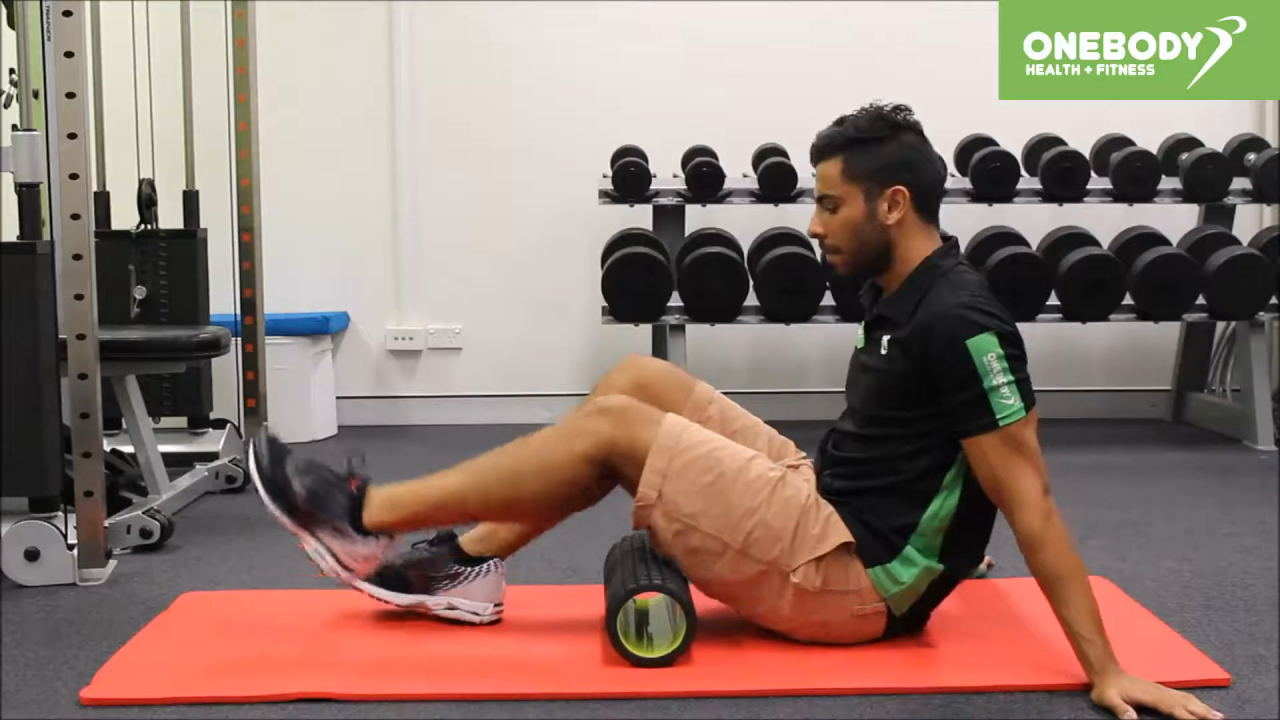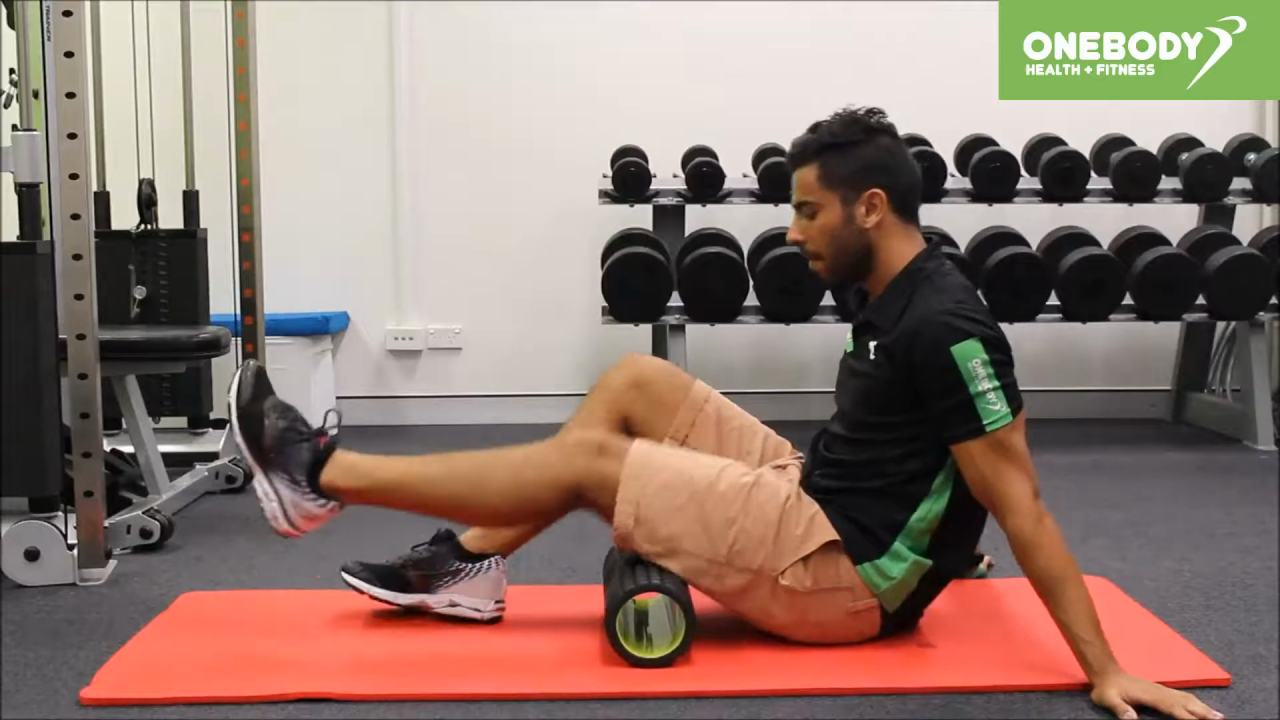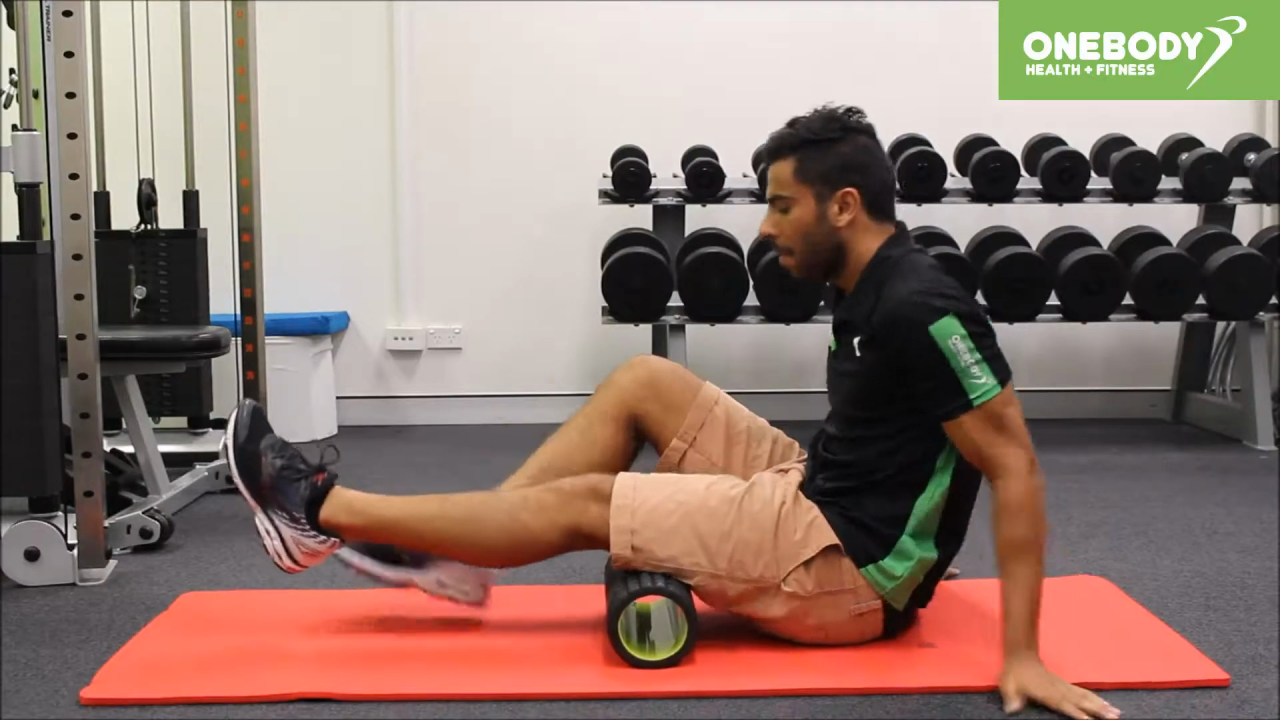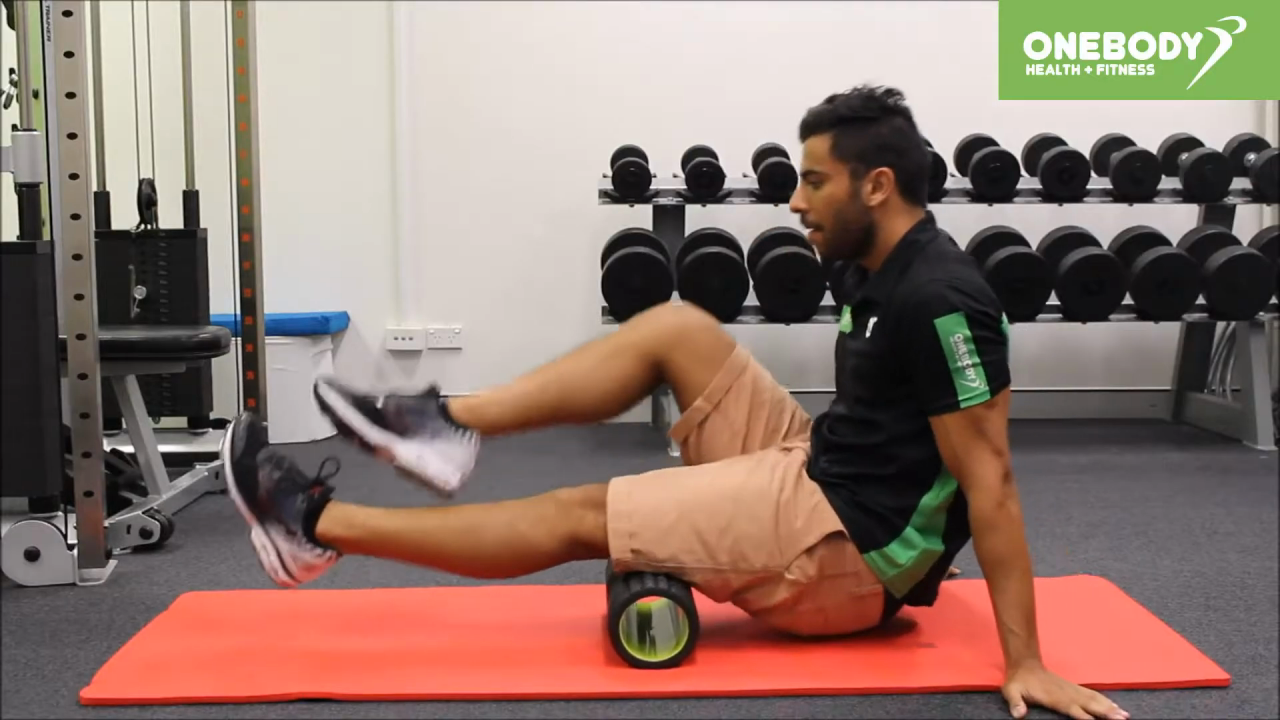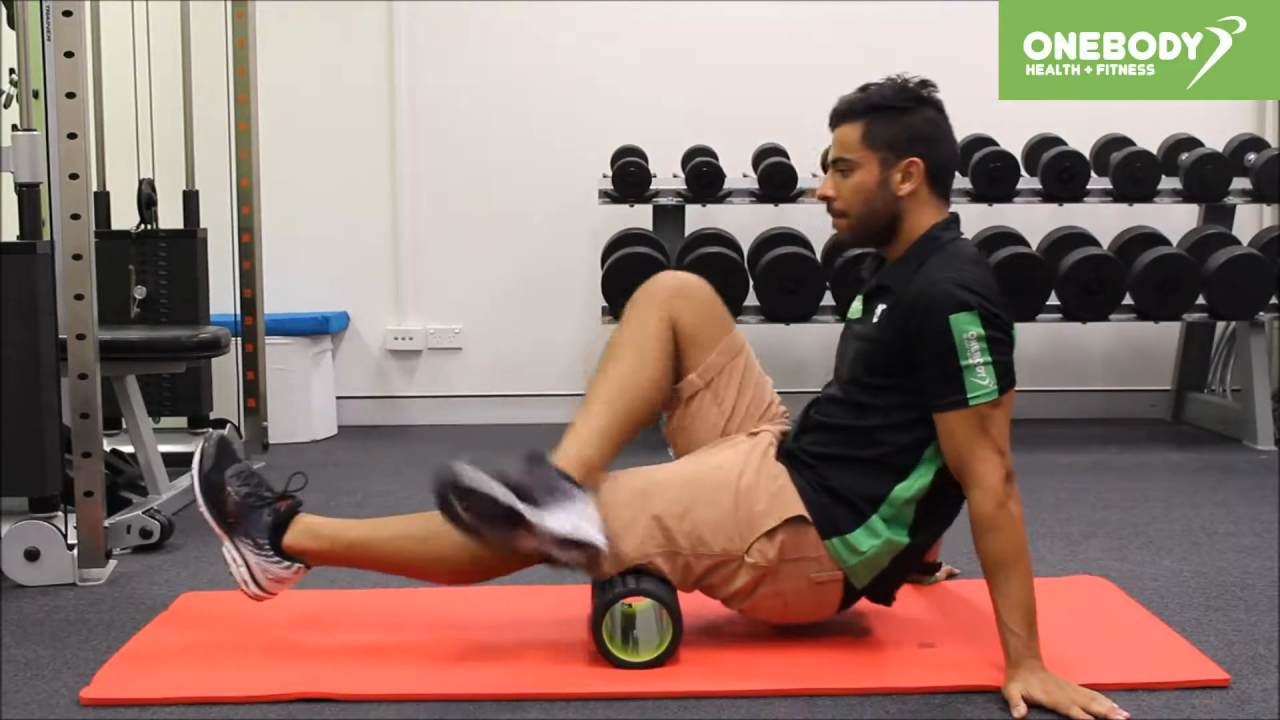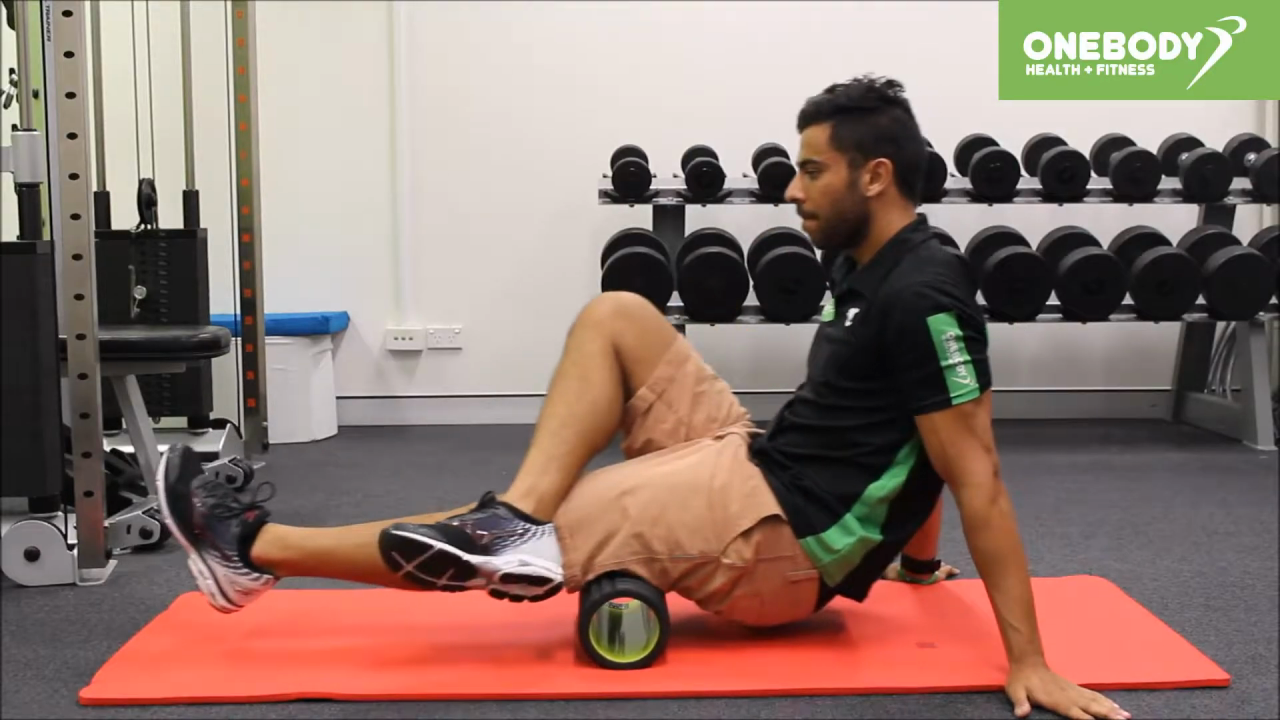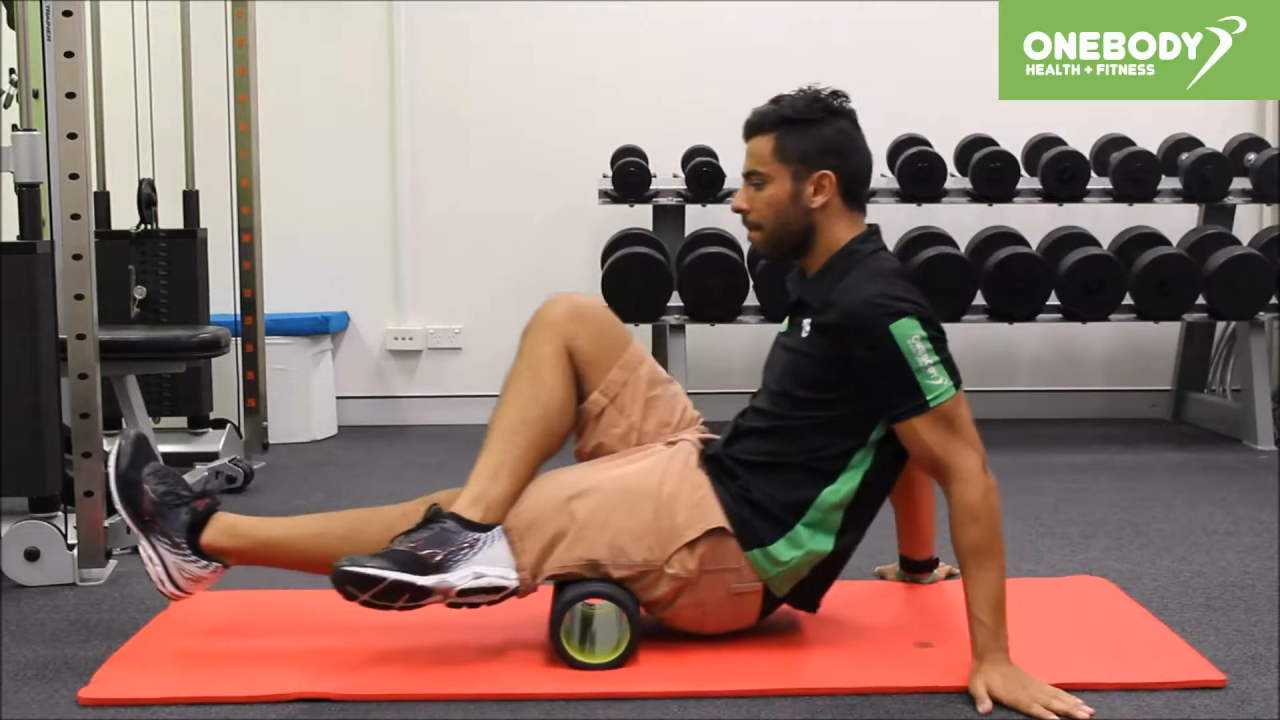
dt=0.3s
person 1, frame 1
left shoulder: (956, 322)
right shoulder: (903, 293)
left elbow: (1029, 500)
right wrist: (936, 544)
left hip: (846, 574)
right hip: (829, 506)
left knee: (612, 425)
right knee: (640, 380)
left ankle: (365, 520)
right ankle: (467, 566)
person 1, frame 2
left shoulder: (940, 325)
right shoulder: (892, 293)
left elbow: (1020, 502)
right elbow: (938, 463)
right wrist: (934, 538)
left hip: (837, 571)
right hip: (818, 503)
left knee: (581, 466)
right knee: (637, 383)
left ankle: (320, 473)
right ankle: (467, 565)
person 1, frame 3
left shoulder: (920, 310)
right shoulder: (865, 285)
left elbow: (1015, 471)
right wrist: (902, 531)
left hip: (842, 569)
right hip: (813, 498)
left knee: (576, 503)
right knee: (646, 382)
left ankle: (320, 510)
right ankle: (455, 556)
person 1, frame 4
left shoulder: (937, 299)
right shoulder: (882, 272)
left elbow: (990, 481)
right wrist: (916, 540)
left hip: (840, 550)
right hip: (816, 481)
left knee: (575, 516)
right knee: (676, 328)
left ankle: (319, 524)
right ankle: (448, 430)
person 1, frame 5
left shoulder: (947, 296)
right shoulder: (905, 269)
left elbow: (991, 481)
right elbow: (916, 437)
right wrist: (903, 538)
left hip: (802, 535)
right hip: (788, 468)
left knee: (525, 532)
right knee: (676, 296)
left ankle: (288, 538)
right ankle: (559, 489)
person 1, frame 6
left shoulder: (920, 299)
right shoulder: (876, 272)
left elbow: (977, 477)
right elbow: (917, 442)
right wrist: (916, 557)
left hip: (773, 540)
right hip: (755, 471)
left knee: (536, 528)
right knee: (615, 317)
left ankle: (255, 549)
right ankle: (514, 526)
person 1, frame 7
left shoulder: (874, 309)
right shoulder: (835, 281)
left elbow: (966, 474)
right elbow: (903, 444)
right wrist: (915, 559)
left hip: (723, 549)
right hip: (709, 477)
left knee: (469, 531)
right knee: (569, 321)
left ankle: (210, 537)
right ankle: (464, 532)
